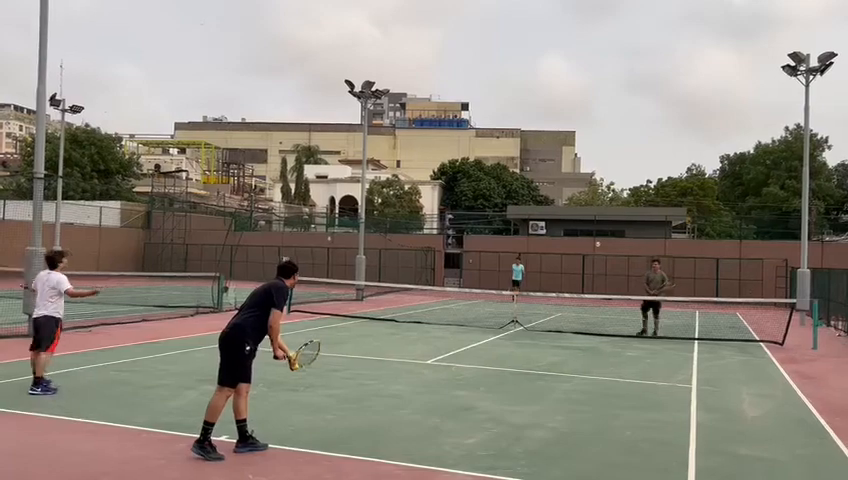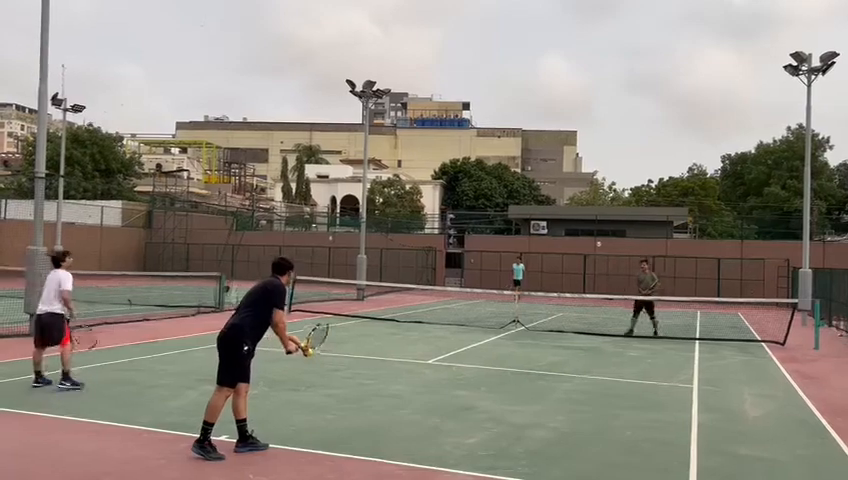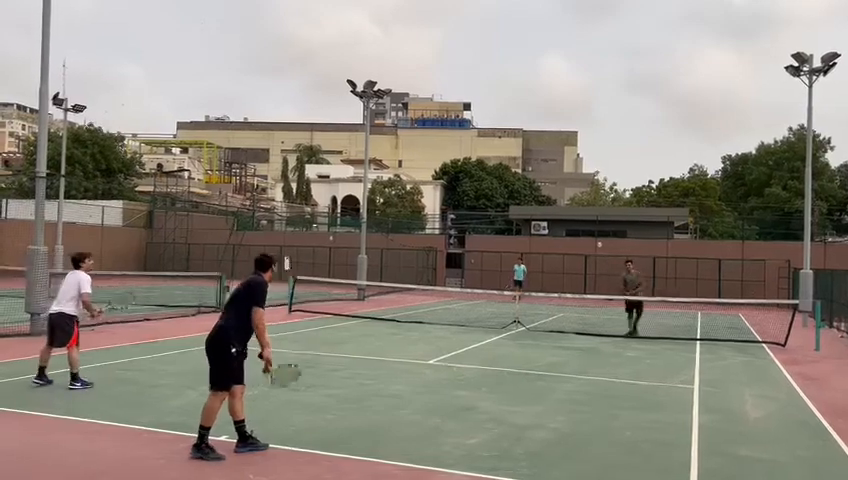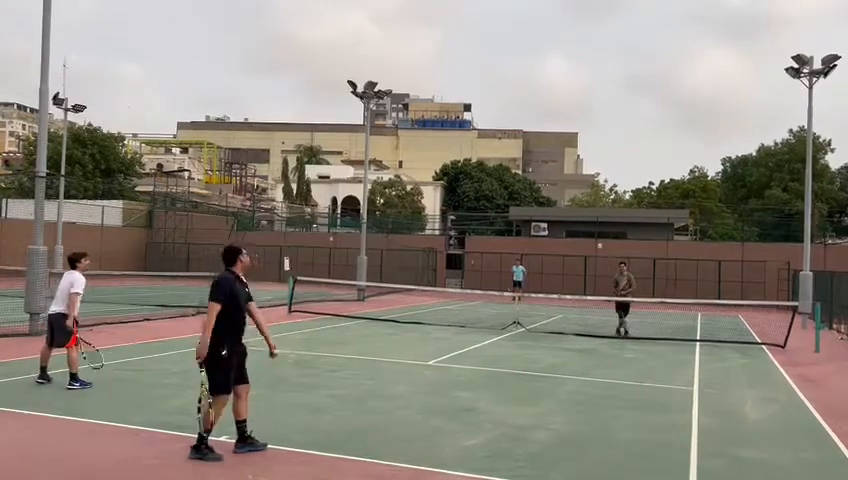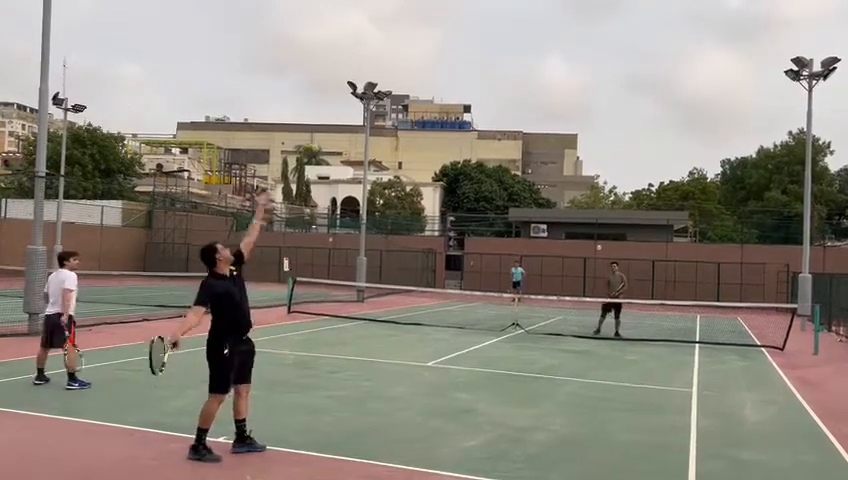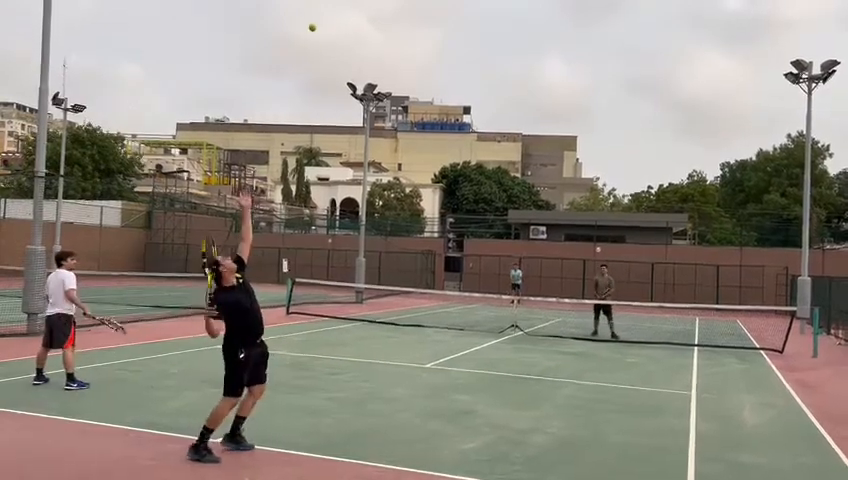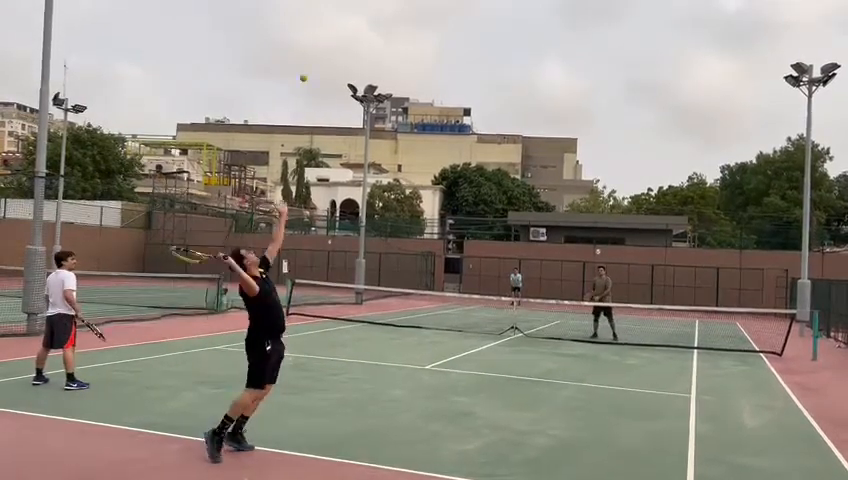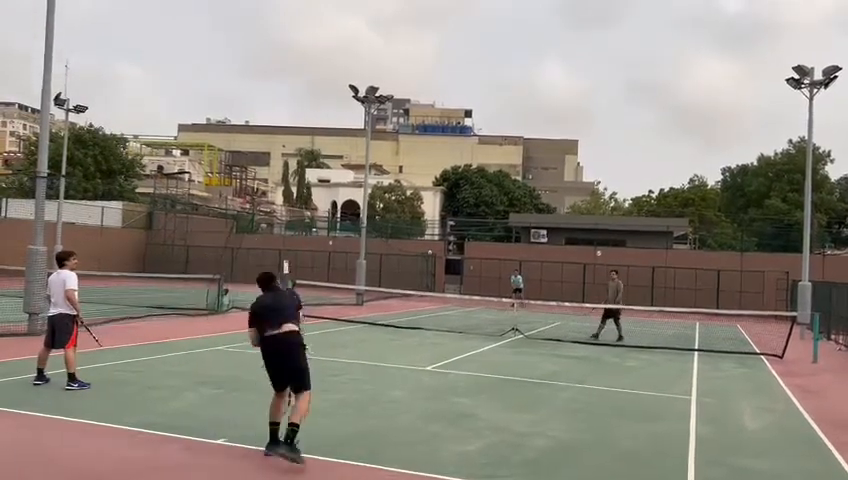
dt=0.4s
person 1, frame 1
left shoulder: (271, 287)
right shoulder: (281, 288)
left elbow: (269, 328)
right elbow: (273, 324)
left wrist: (288, 353)
right wrist: (276, 350)
left hip: (239, 341)
right hip: (239, 340)
left knee: (242, 390)
right knee: (225, 390)
left ankle: (244, 439)
right ankle: (203, 441)
person 1, frame 2
left shoulder: (267, 286)
right shoulder: (278, 287)
left elbow: (274, 324)
right elbow: (278, 323)
left wrist: (296, 341)
right wrist: (287, 345)
left hip: (237, 340)
right hip: (237, 340)
left knee: (241, 389)
right knee: (224, 390)
left ankle: (244, 439)
right ankle: (203, 441)
person 1, frame 3
left shoulder: (252, 283)
right shoulder: (259, 284)
left elbow: (253, 324)
right elbow: (257, 322)
left wrist: (266, 348)
right wrist: (265, 349)
left hip: (231, 345)
right hip: (225, 343)
left knee: (237, 391)
right knee: (219, 393)
left ankle: (244, 439)
right ankle: (200, 445)
person 1, frame 4
left shoulder: (242, 283)
right shoulder: (224, 280)
left elbow: (254, 312)
right elbow: (212, 313)
left wrist: (269, 341)
right wrist: (204, 343)
left hip: (234, 346)
right hip: (220, 348)
left knee: (242, 391)
right knee: (221, 397)
left ankle: (243, 439)
right ankle: (200, 446)
person 1, frame 5
left shoulder: (235, 268)
right shoulder: (210, 286)
left elbow: (251, 237)
right elbow: (195, 314)
left wrist: (260, 210)
right wrist: (177, 334)
left hip: (243, 342)
right hip: (223, 346)
left knee: (243, 390)
right knee: (218, 395)
left ankle: (242, 439)
right ankle: (198, 446)
person 1, frame 6
left shoulder: (240, 275)
right shoulder: (221, 297)
left elbow: (246, 240)
right elbow: (214, 333)
left wrist: (246, 211)
right wrist: (208, 319)
left hip: (256, 346)
right hip: (239, 350)
left knee: (256, 391)
right knee: (231, 399)
left ankle: (233, 436)
right ankle: (199, 446)
person 1, frame 7
left shoulder: (262, 271)
right shoulder: (248, 284)
left elbow: (275, 244)
right elbow: (251, 288)
left wrist: (282, 219)
right wrist: (232, 265)
left hip: (273, 342)
right hip: (261, 343)
left knee: (262, 391)
right knee: (253, 392)
left ankle: (235, 434)
right ankle: (217, 434)
person 1, frame 8
left shoulder: (256, 305)
right shoulder: (289, 295)
left elbow: (254, 340)
left hip: (268, 344)
right hip: (290, 341)
left knee: (280, 393)
right knee: (303, 394)
left ankle: (274, 441)
right ankle: (289, 443)
person 2, frame 1
left shoulder: (41, 274)
right shoulder: (59, 278)
left elbow: (33, 288)
right elbow: (71, 293)
right wrist: (90, 293)
left hip: (37, 316)
right hip: (50, 318)
left knee: (36, 350)
right knee: (46, 351)
left ankle: (38, 378)
right ankle: (37, 385)
person 2, frame 2
left shoulder: (52, 274)
right shoulder: (65, 275)
right elbow: (65, 296)
right wrist: (71, 310)
left hip: (41, 313)
right hip: (55, 315)
left knee: (39, 347)
right knee: (66, 346)
left ankle: (38, 378)
right ankle: (66, 379)
person 2, frame 3
left shoulder: (71, 274)
right shoulder: (84, 277)
right elbow: (85, 299)
left wrist: (91, 310)
right wrist: (93, 312)
left hip: (54, 312)
right hip: (66, 315)
left knee: (49, 345)
right knee: (73, 347)
left ankle: (40, 375)
right ankle: (75, 380)
person 2, frame 4
left shoulder: (67, 274)
right shoulder: (79, 278)
right elbow: (72, 298)
right wrist: (70, 318)
left hip: (52, 313)
right hip: (64, 315)
left knee: (48, 345)
right knee: (72, 347)
left ankle: (42, 374)
right ankle: (74, 380)
person 2, frame 5
left shoulder: (52, 275)
right shoulder: (70, 275)
left elbow: (46, 296)
right elbow: (66, 295)
right wrist: (65, 314)
left hip: (49, 314)
right hip: (62, 316)
left knee: (45, 346)
right knee: (69, 347)
left ankle: (40, 376)
right ankle: (72, 380)
person 2, frame 6
left shoulder: (51, 276)
right shoulder: (68, 275)
right elbow: (70, 295)
right wrist: (84, 308)
left hip: (50, 314)
right hip: (64, 315)
left knee: (45, 346)
right knee: (68, 347)
left ankle: (39, 376)
right ankle: (71, 380)
person 2, frame 7
left shoulder: (51, 276)
right shoulder: (69, 275)
left elbow: (47, 297)
right elbow: (68, 295)
right wrist: (77, 310)
left hip: (51, 315)
right hip: (64, 316)
left knee: (45, 346)
right knee: (68, 347)
left ankle: (38, 376)
right ankle: (71, 380)
person 2, frame 8
left shoulder: (52, 276)
right shoulder: (70, 275)
left elbow: (49, 297)
right elbow: (69, 295)
right wrist: (78, 311)
left hip: (52, 315)
right hip: (66, 315)
left knee: (47, 346)
right knee: (70, 347)
left ankle: (40, 376)
right ankle: (72, 381)
